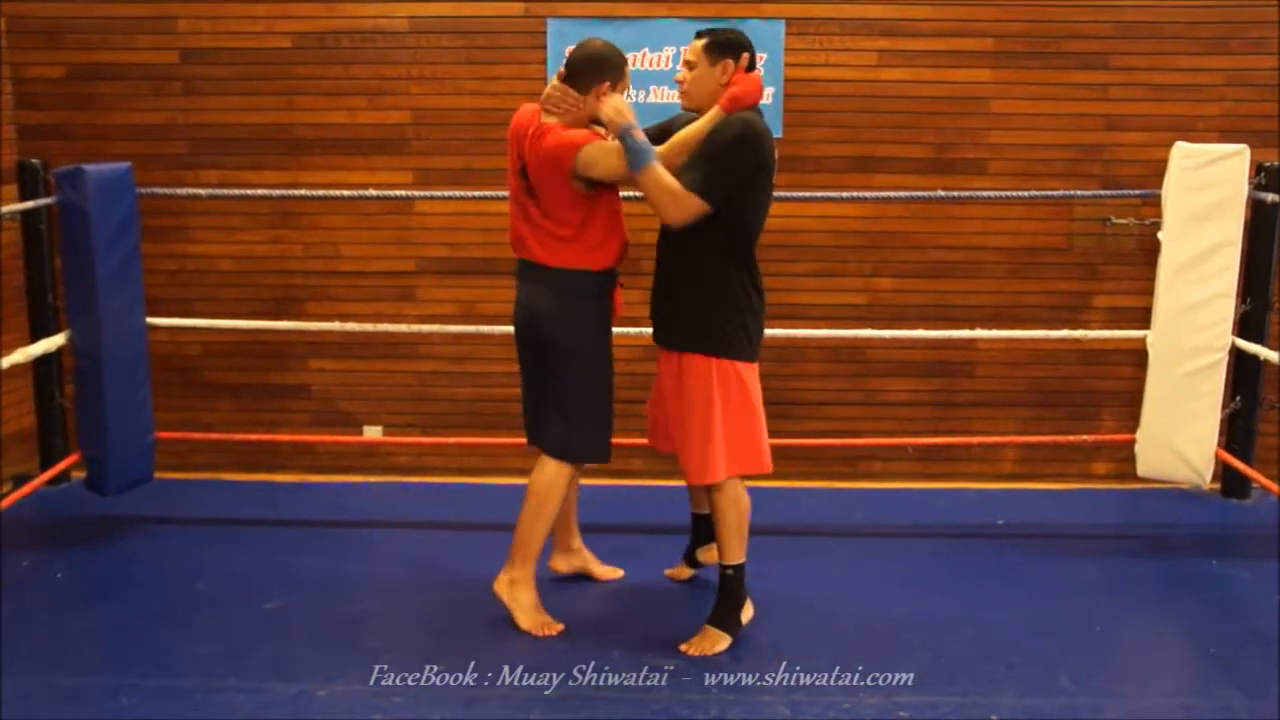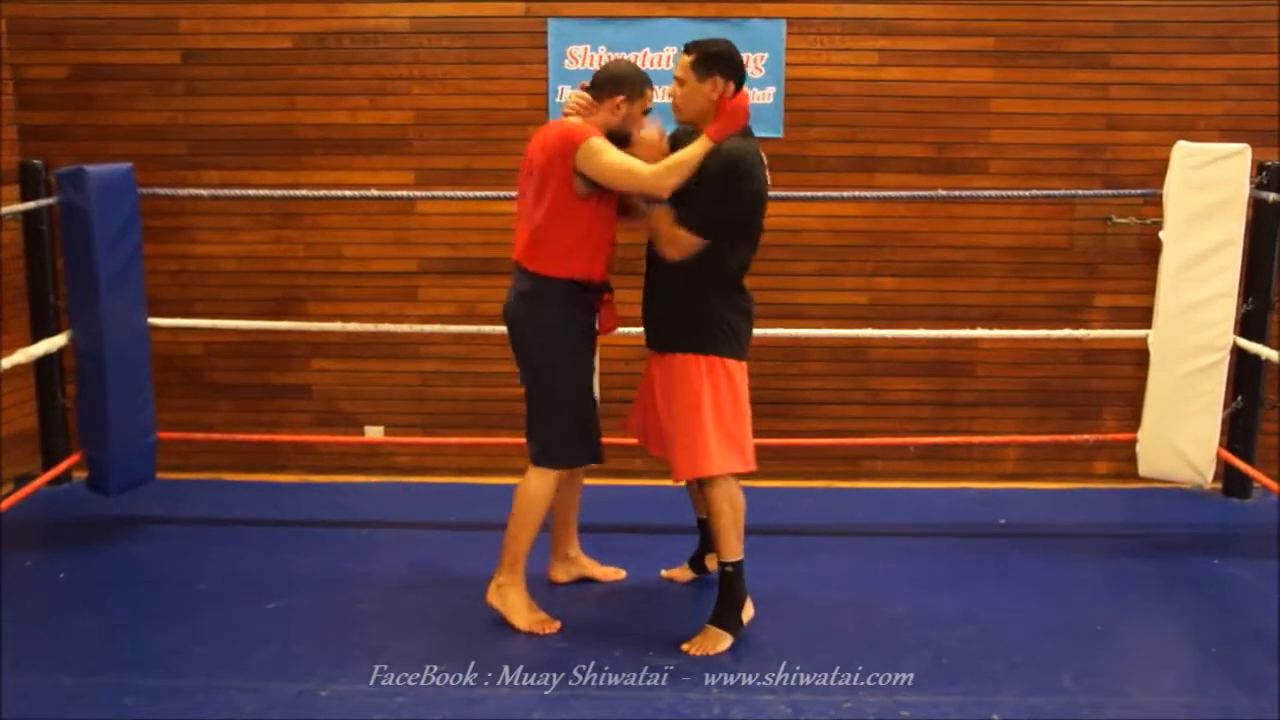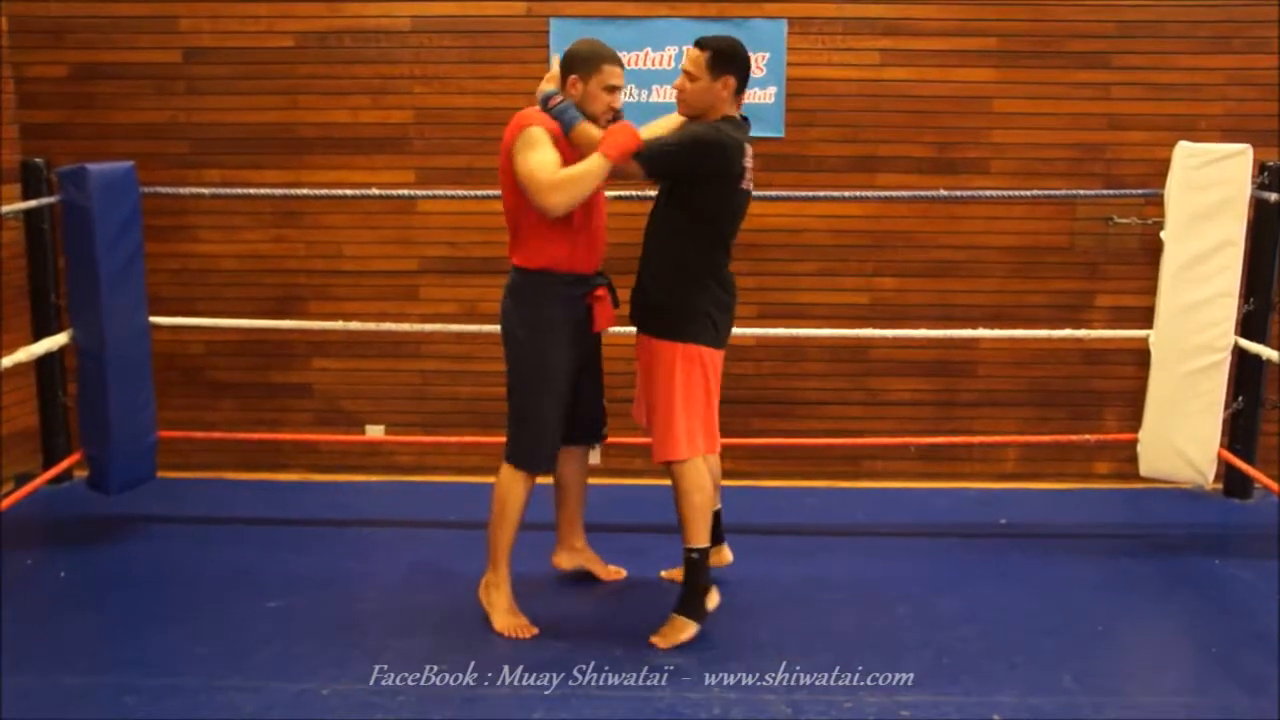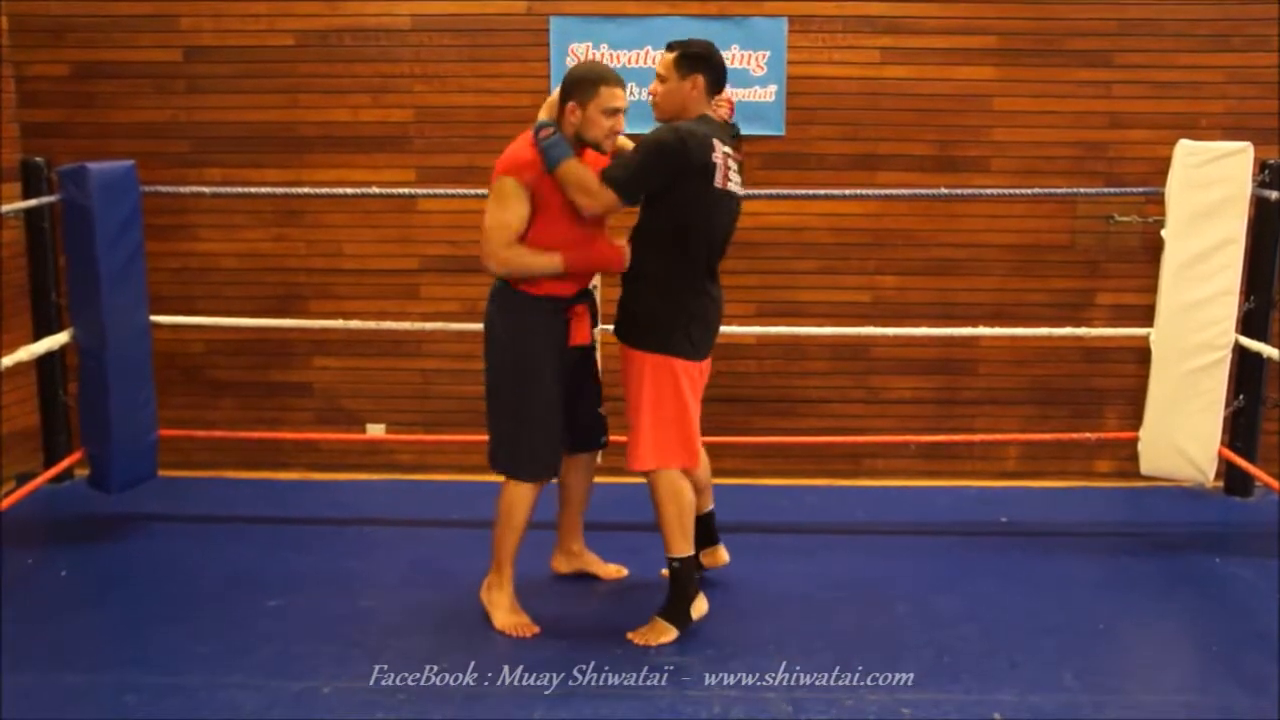
dt=0.3s
person 1, frame 1
left shoulder: (744, 135)
right shoulder: (689, 128)
left elbow: (676, 208)
right elbow: (620, 155)
left wrist: (625, 130)
left hip: (720, 327)
right hip: (681, 320)
left knee: (721, 461)
right knee: (687, 445)
left ankle: (734, 603)
right ankle: (706, 541)
person 1, frame 2
left shoulder: (734, 161)
right shoulder: (689, 139)
left elbow: (673, 245)
left hip: (708, 331)
right hip: (672, 327)
left knee: (712, 460)
right knee: (682, 448)
left ankle: (734, 600)
right ankle: (708, 550)
person 1, frame 3
left shoulder: (714, 143)
right shoulder: (719, 133)
left elbow: (617, 158)
right elbow: (650, 145)
left hip: (686, 316)
right hip: (682, 308)
left knee: (684, 448)
right knee: (694, 439)
left ankle: (697, 589)
right ankle: (712, 543)
person 1, frame 4
left shoulder: (677, 143)
right shoulder: (720, 143)
left elbow: (591, 198)
right elbow: (641, 166)
left wrist: (547, 133)
left hip: (666, 322)
right hip: (687, 314)
left knee: (661, 455)
right knee: (680, 442)
left ankle: (685, 595)
right ankle: (708, 543)
person 2, frame 1
left shoulder: (527, 120)
right shoulder: (575, 145)
right wrist: (725, 107)
left hip: (539, 289)
right hip: (573, 298)
left knee: (565, 432)
right knee: (565, 444)
left ankle: (567, 547)
right ankle: (516, 577)
person 2, frame 2
left shoulder: (562, 134)
right shoulder: (580, 143)
right elbow: (659, 183)
right wrist: (716, 132)
left hip: (552, 299)
right hip: (551, 305)
left knee: (570, 439)
right knee: (553, 451)
left ankle: (566, 555)
right ankle: (507, 582)
person 2, frame 3
right shoulder: (532, 129)
left elbow: (639, 149)
right elbow: (555, 200)
right wrist: (610, 151)
left hip: (583, 297)
right hip: (541, 300)
left knee: (578, 432)
right knee: (530, 448)
left ankle: (571, 545)
right ankle: (496, 582)
person 2, frame 4
left shoulder: (592, 154)
right shoulder: (520, 165)
right elbow: (496, 256)
right wrist: (579, 258)
left hip: (572, 314)
right hip: (525, 318)
left knee: (583, 439)
right knee: (529, 461)
left ankle: (571, 549)
right ankle: (499, 583)
